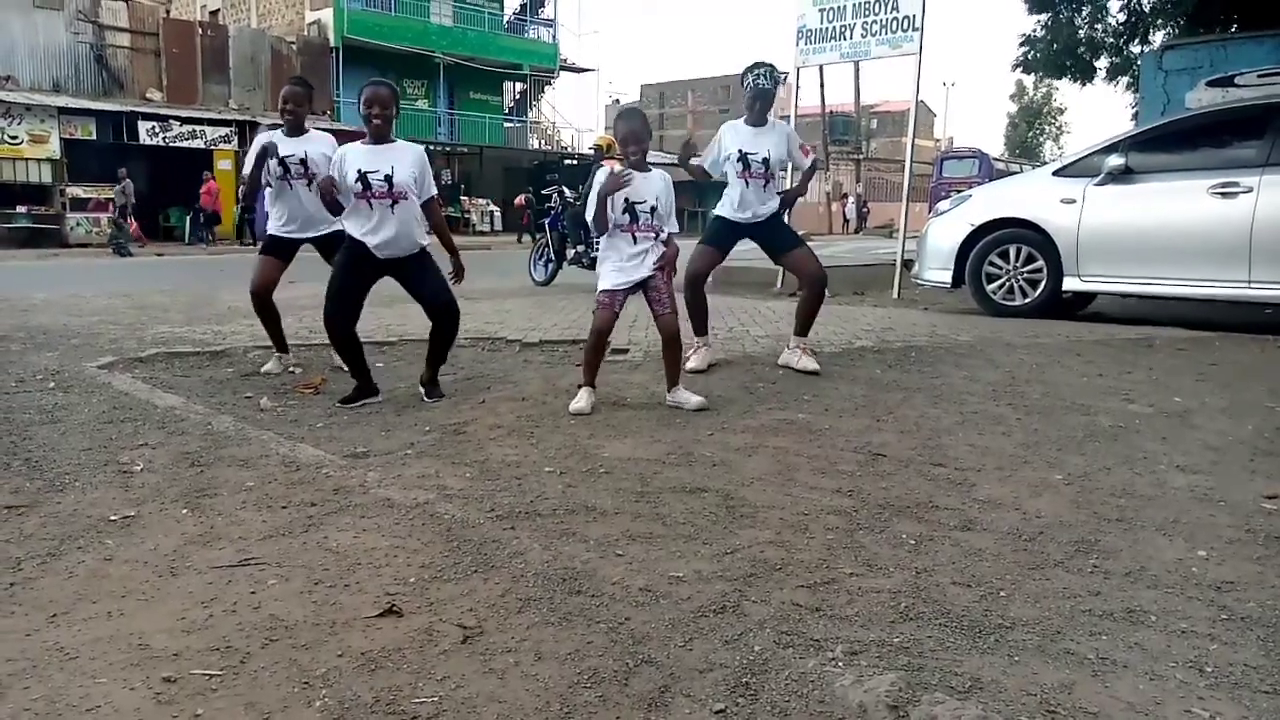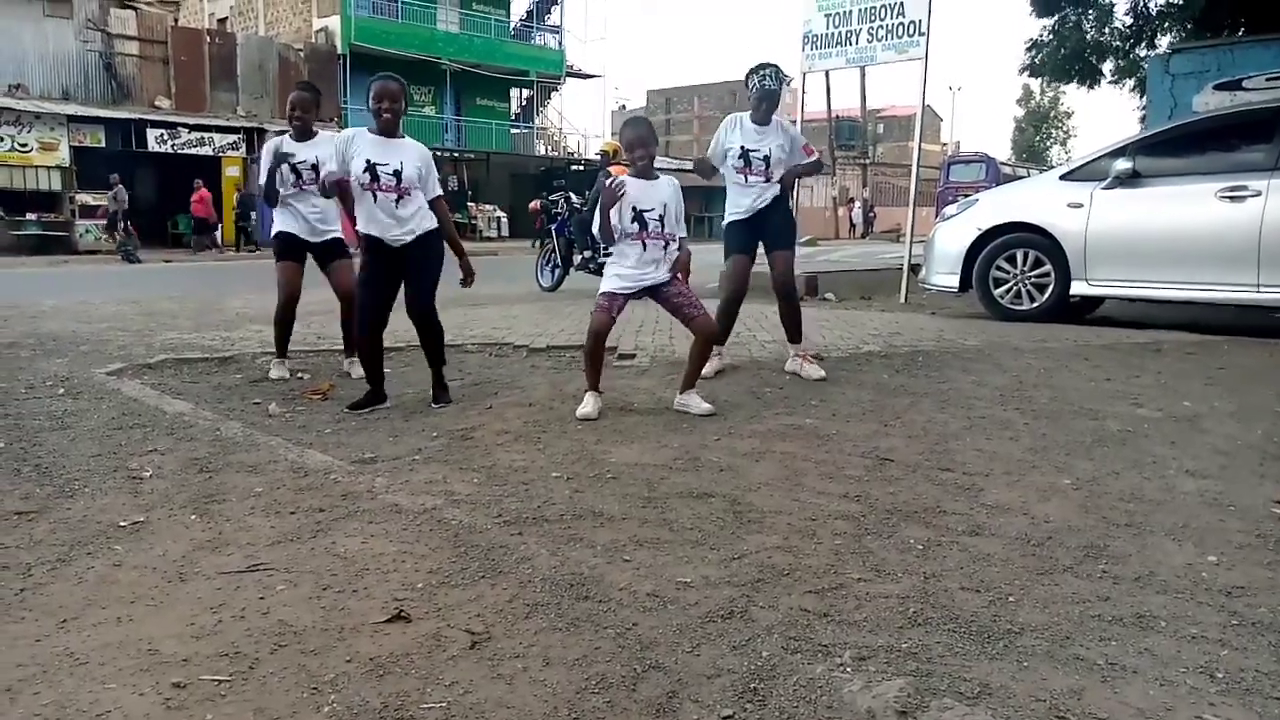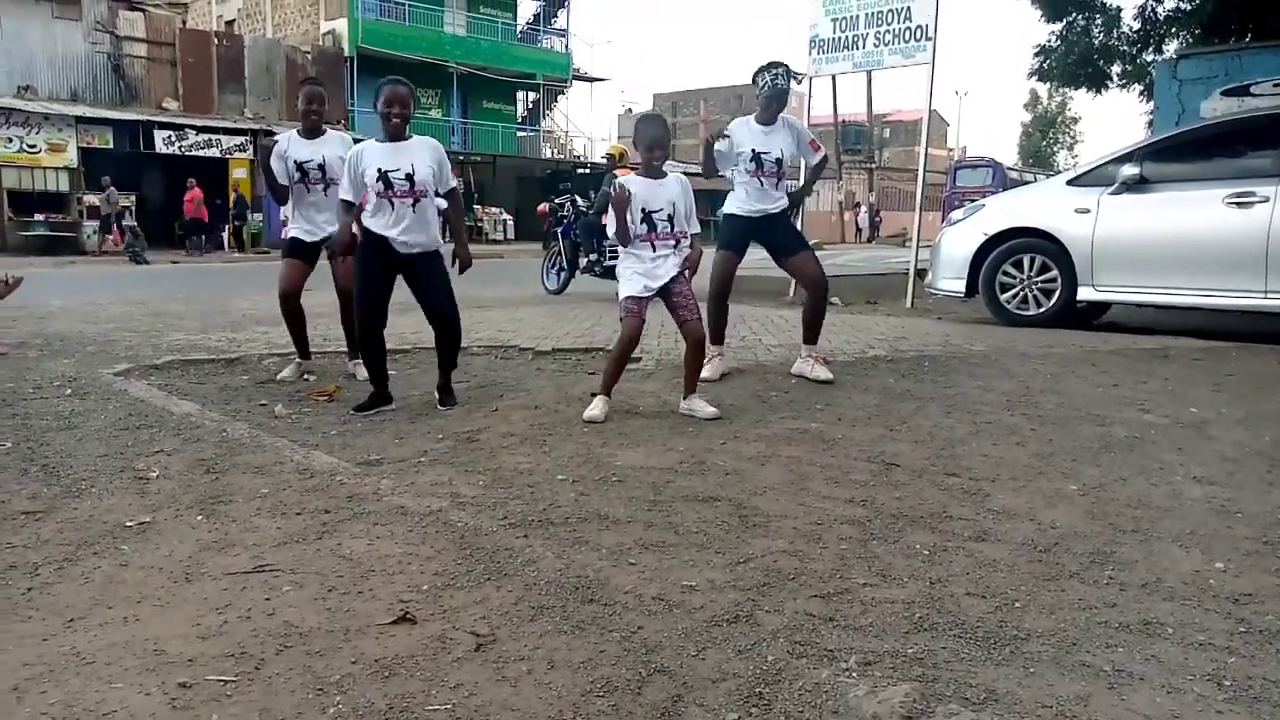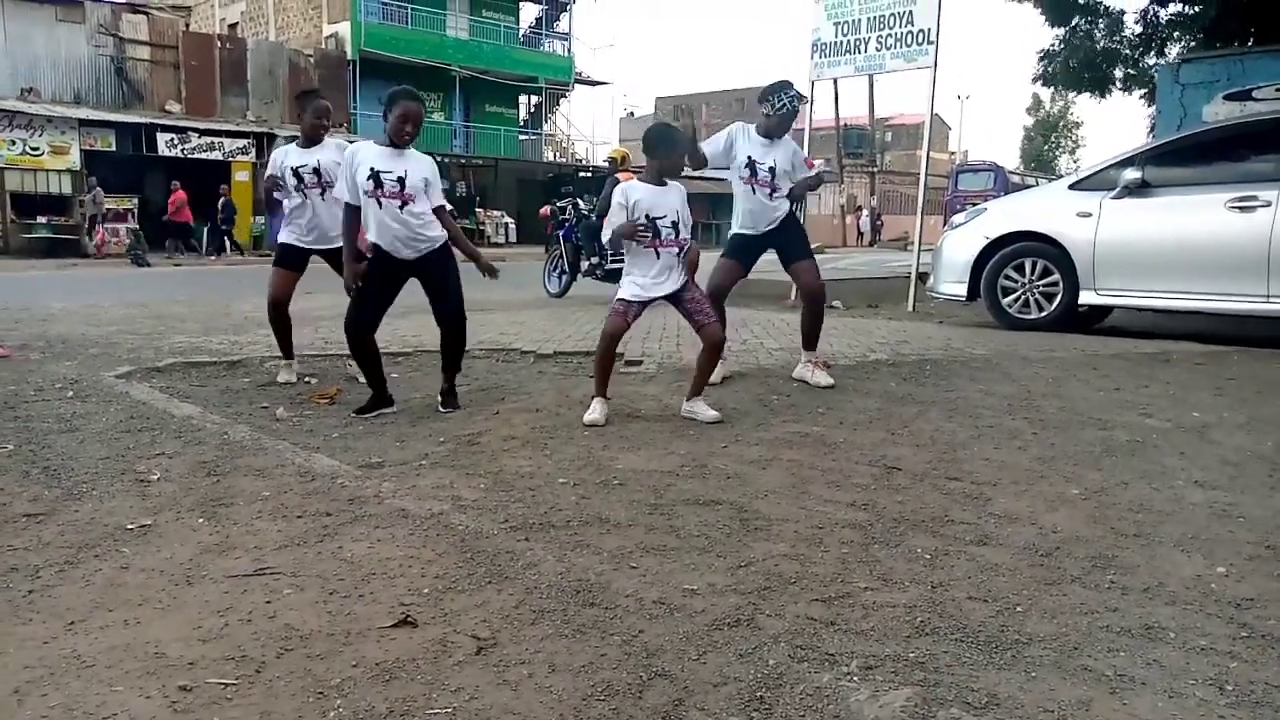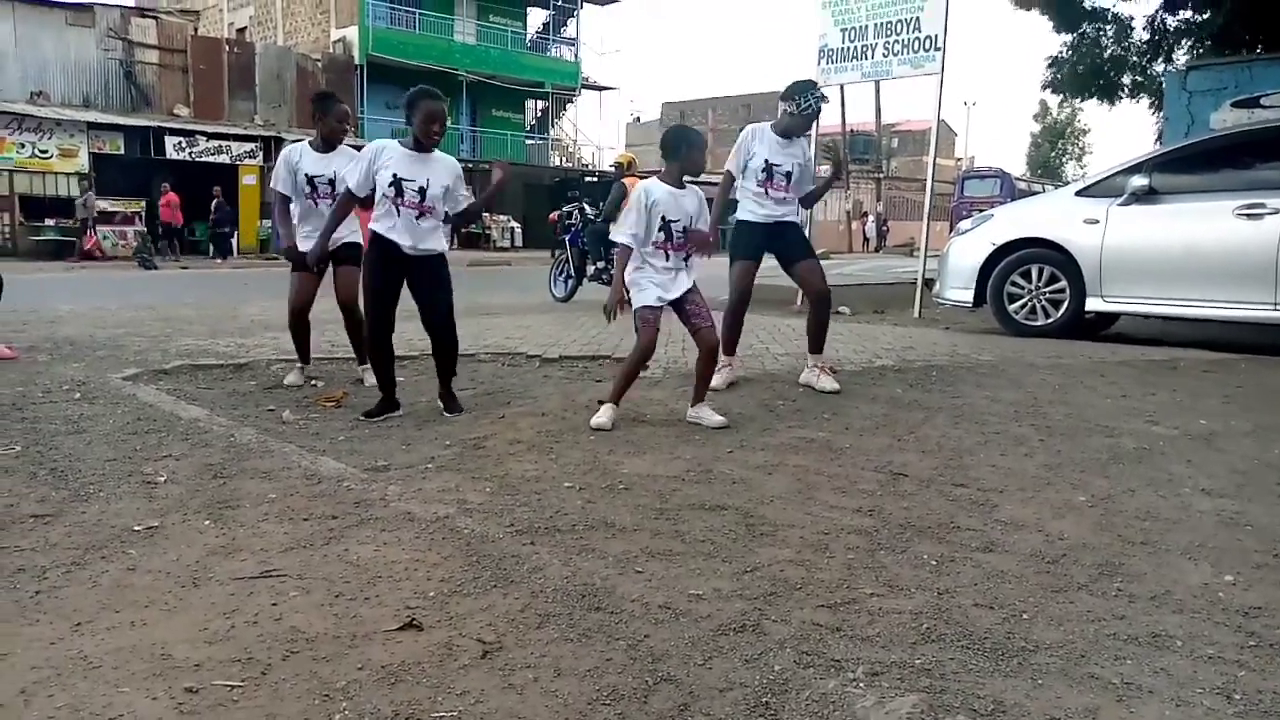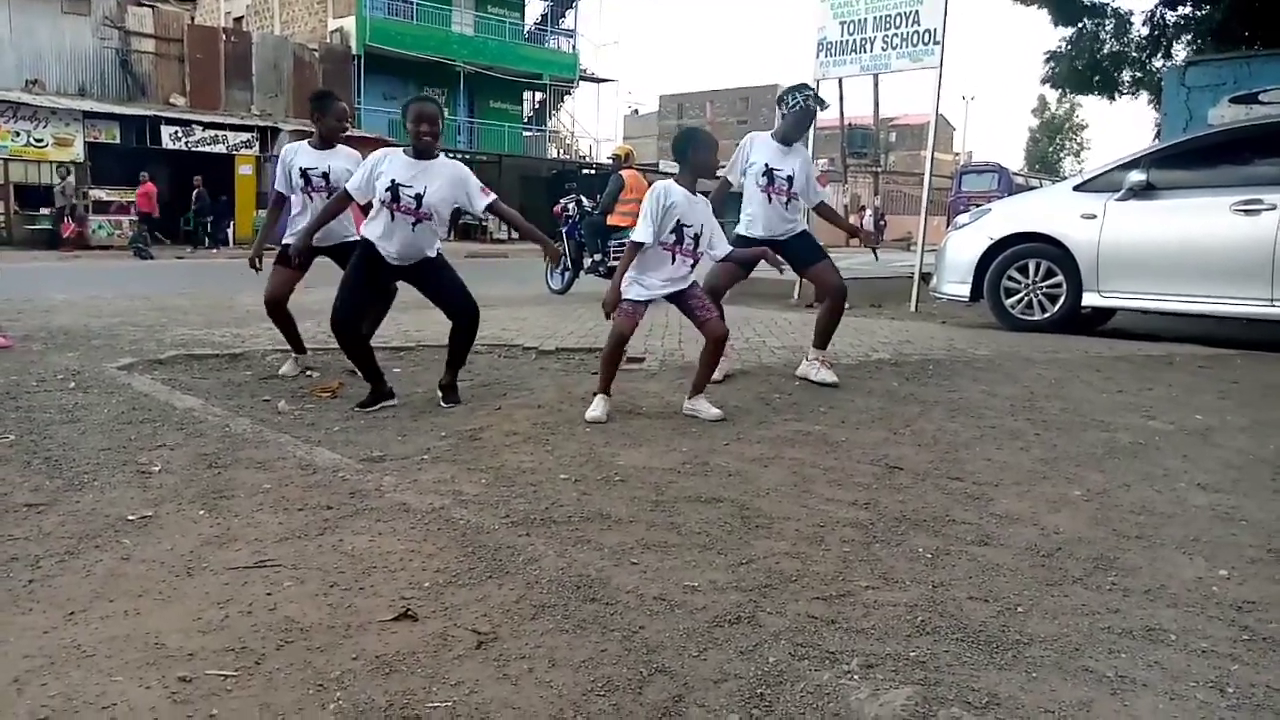
dt=0.3s
person 1, frame 1
left shoulder: (414, 154)
right shoulder: (346, 154)
left elbow: (431, 208)
right elbow: (339, 208)
left wrist: (454, 254)
right wrist: (325, 193)
left hip: (411, 252)
right hip: (360, 249)
left knee: (447, 312)
right knee: (336, 319)
left ankle: (430, 377)
right ankle: (365, 384)
person 1, frame 2
left shoulder: (418, 151)
right shoulder: (350, 140)
left elbow: (437, 204)
right elbow: (340, 195)
left wrist: (461, 254)
right wrist: (334, 187)
left hip: (422, 241)
right hip: (378, 245)
left knee: (422, 311)
right knee: (368, 320)
left ankle: (438, 381)
right ankle: (376, 390)
person 1, frame 3
left shoulder: (430, 147)
right shoulder: (361, 153)
left elbow: (452, 196)
right elbow: (348, 206)
left wrist: (461, 243)
right wrist: (345, 226)
left hip: (424, 249)
right hip: (376, 246)
left knee: (446, 317)
right knee: (368, 322)
left ankle: (444, 384)
right ankle: (380, 391)
person 1, frame 4
left shoulder: (425, 163)
right shoulder: (356, 153)
left elbow: (441, 214)
right elbow: (351, 212)
left wrist: (475, 256)
right wrist: (352, 260)
left hip: (433, 253)
right hip: (384, 255)
left knee: (453, 321)
right knee: (357, 326)
left ankle: (448, 387)
right ankle: (381, 393)
person 1, frame 5
left shoulder: (449, 166)
right shoulder: (378, 151)
left elbow: (465, 216)
right elbow: (350, 197)
left wrist: (494, 188)
right wrist: (323, 239)
left hip: (429, 256)
right hip: (385, 248)
left knee: (442, 324)
right knee: (378, 328)
left ankle: (447, 391)
right ankle: (389, 397)
person 1, frame 6
left shoulder: (455, 172)
right shoulder: (382, 159)
left elbow: (495, 209)
right elbow: (345, 197)
left wrist: (543, 240)
right wrist: (308, 232)
left hip: (424, 259)
right hip: (373, 255)
left knee: (466, 313)
right knee: (342, 322)
left ankle: (448, 382)
right ankle: (380, 388)
person 2, frame 1
left shoulder: (783, 132)
right shoulder: (728, 131)
left elbow: (810, 164)
right elbow: (707, 175)
left wrist: (799, 188)
right wrist: (685, 162)
left hip: (769, 217)
right hip: (729, 216)
left knee: (817, 278)
right knee: (693, 276)
left ankle: (796, 348)
right ankle: (702, 346)
person 2, frame 2
left shoulder: (785, 130)
right shoulder: (731, 124)
left elbow: (816, 162)
right elbow: (709, 171)
left wrist: (794, 172)
right wrist: (699, 166)
left hip: (774, 209)
right hip: (738, 214)
left knee: (785, 285)
right knee: (734, 289)
left ankle: (797, 355)
right ankle: (716, 353)
person 2, frame 3
left shoulder: (792, 127)
right shoulder: (738, 128)
left elbow: (821, 158)
right elbow: (711, 172)
left wrist: (805, 188)
right wrist: (708, 147)
left hip: (777, 215)
right hip: (739, 214)
left knee: (818, 283)
right knee: (719, 285)
left ankle: (808, 357)
right ankle: (716, 354)
person 2, frame 4
left shoulder: (789, 145)
right shoulder: (736, 133)
left elbow: (815, 177)
right elbow: (699, 161)
left wrist: (804, 184)
right wrist: (691, 137)
left hip: (785, 224)
right hip: (746, 229)
left knee: (815, 292)
right knee: (714, 290)
left ankle: (809, 361)
right ankle: (717, 359)
person 2, frame 5
left shoulder: (802, 148)
right shoulder: (753, 134)
left elbow: (806, 201)
right elbow: (728, 181)
left wrist: (833, 176)
right wrist: (711, 226)
left hip: (786, 225)
right hip: (750, 223)
left knee: (820, 293)
right knee: (739, 295)
left ankle: (814, 367)
right ankle: (726, 364)
person 2, frame 6
left shoulder: (803, 157)
right shoulder: (753, 142)
left elbow: (817, 204)
right elbow: (726, 185)
left wrist: (856, 231)
left hip: (794, 235)
right hip: (751, 235)
left knee: (836, 290)
right knee: (710, 288)
left ankle: (814, 360)
right ankle: (718, 358)
person 3, frame 1
left shoulder: (663, 179)
right shoulder: (607, 176)
right elbow: (599, 228)
left wrist: (672, 247)
right wrist: (603, 194)
left hip: (653, 264)
right hip: (616, 266)
left knee: (671, 329)
right knee: (601, 326)
left ankle: (674, 390)
right ankle: (587, 388)
person 3, frame 2
left shoulder: (671, 185)
right shoulder: (615, 186)
right elbow: (607, 239)
left wrist: (684, 252)
right wrist: (603, 205)
left hip: (664, 272)
right hip: (623, 272)
left knee: (709, 329)
right knee: (597, 328)
left ankle: (686, 393)
right ankle: (592, 393)
person 3, frame 3
left shoulder: (680, 182)
right shoulder: (625, 186)
left elbow: (692, 229)
right elbow: (624, 240)
left wrist: (696, 249)
right wrist: (617, 210)
left hip: (673, 270)
right hip: (637, 271)
left knee: (697, 335)
right knee: (630, 334)
left ankle: (690, 398)
right ankle: (602, 396)
person 3, frame 4
left shoulder: (679, 192)
right shoulder: (626, 191)
right elbow: (614, 240)
left wrist: (692, 252)
right wrist: (621, 231)
left hip: (678, 278)
right hip: (639, 279)
left knee: (716, 336)
right knee: (611, 332)
left ankle: (693, 400)
right ankle: (599, 399)
person 3, frame 5
left shoulder: (696, 196)
right shoulder: (646, 190)
left elbow: (702, 243)
right elbow: (626, 240)
left wrist: (704, 241)
right wrist: (617, 284)
left hip: (682, 280)
right hip: (647, 280)
left knee: (710, 342)
right knee: (646, 345)
left ankle: (697, 405)
right ankle: (610, 404)
person 3, frame 6
left shoulder: (704, 205)
right shoulder: (662, 191)
left elbow: (721, 252)
right elbow: (637, 241)
left wrist: (759, 252)
right wrist: (615, 283)
left hip: (681, 281)
right hip: (644, 279)
left knee: (717, 332)
right knee: (620, 333)
left ankle: (695, 397)
right ankle: (602, 396)
person 4, frame 1
left shoulder: (325, 141)
right shoulder: (264, 141)
right elbow: (249, 194)
right wrist: (260, 158)
left hip: (326, 225)
right hip: (282, 227)
right knee: (259, 290)
right ankle: (281, 353)
person 4, frame 2
left shoulder: (334, 142)
right shoulder: (274, 147)
right elbow: (270, 200)
right wrist: (274, 165)
left hip: (328, 230)
right hip: (289, 229)
left knee: (350, 293)
right knee: (288, 296)
left ankle: (351, 356)
right ankle: (280, 358)
person 4, frame 3
left shoulder: (343, 141)
right shoulder: (282, 145)
right elbow: (280, 198)
right wrist: (265, 161)
left hip: (338, 226)
right hip: (301, 229)
left knee: (347, 291)
right knee: (287, 292)
left ankle: (356, 357)
right ankle: (302, 358)
person 4, frame 4
left shoulder: (341, 149)
right shoulder: (282, 155)
right elbow: (271, 202)
right wrist: (270, 187)
left hip: (337, 236)
right hip: (294, 237)
right knee: (276, 301)
right ankle: (288, 360)
person 4, frame 5
left shoulder: (352, 157)
right shoulder: (292, 154)
right elbow: (280, 203)
right wrist: (286, 236)
left hip: (346, 237)
right hip: (308, 241)
left knee: (348, 301)
right knee: (298, 306)
left ankle: (365, 364)
right ankle: (302, 364)
person 4, frame 6
left shoulder: (351, 157)
right shoulder: (291, 153)
right elbow: (277, 202)
right wrist: (259, 243)
left hip: (343, 236)
right hip: (299, 237)
left knee: (385, 290)
right knee: (273, 299)
right ankle: (299, 354)
